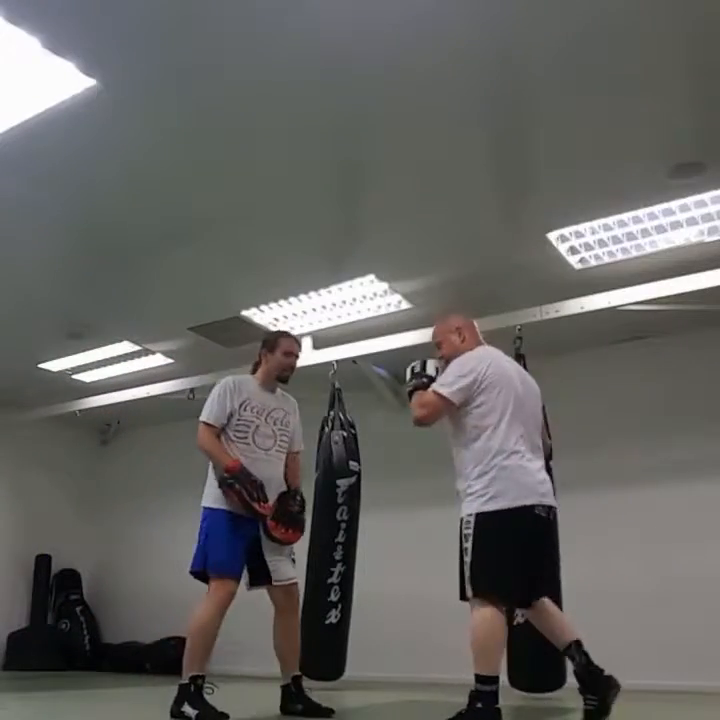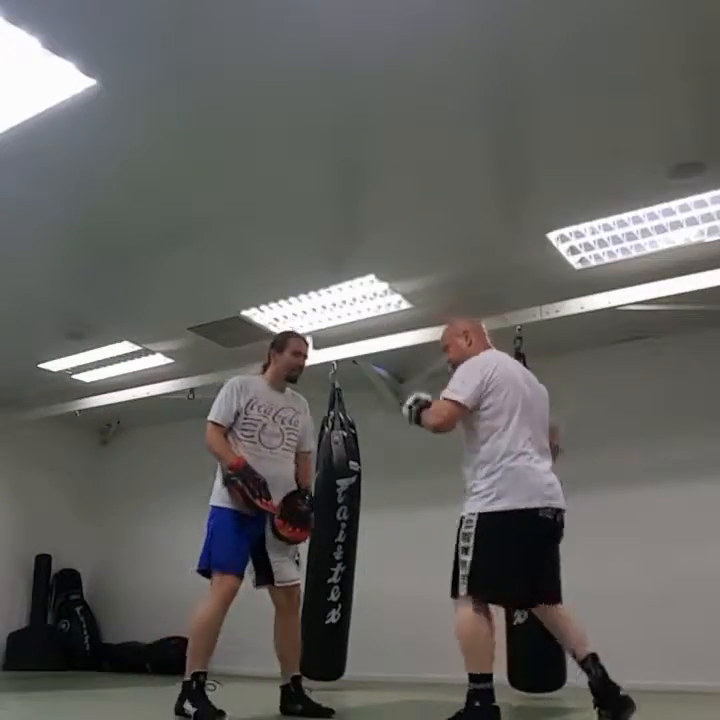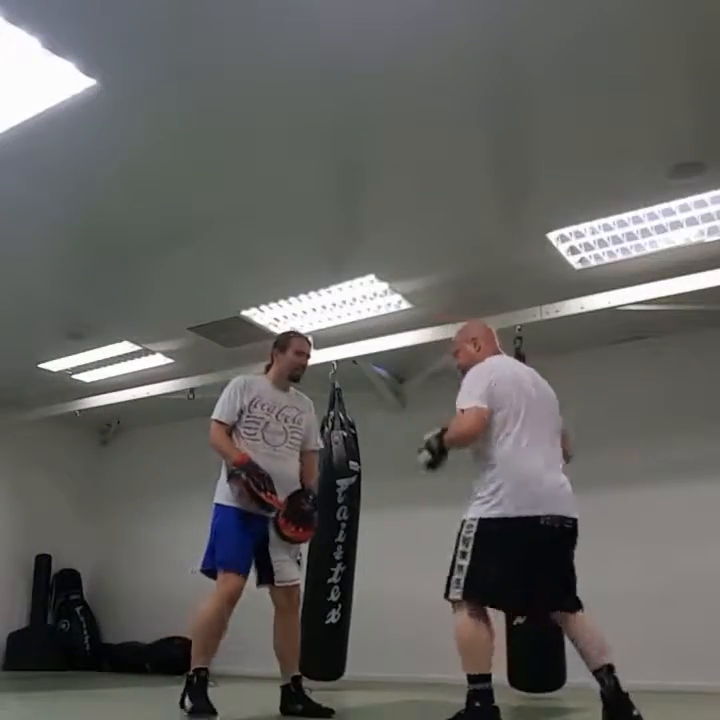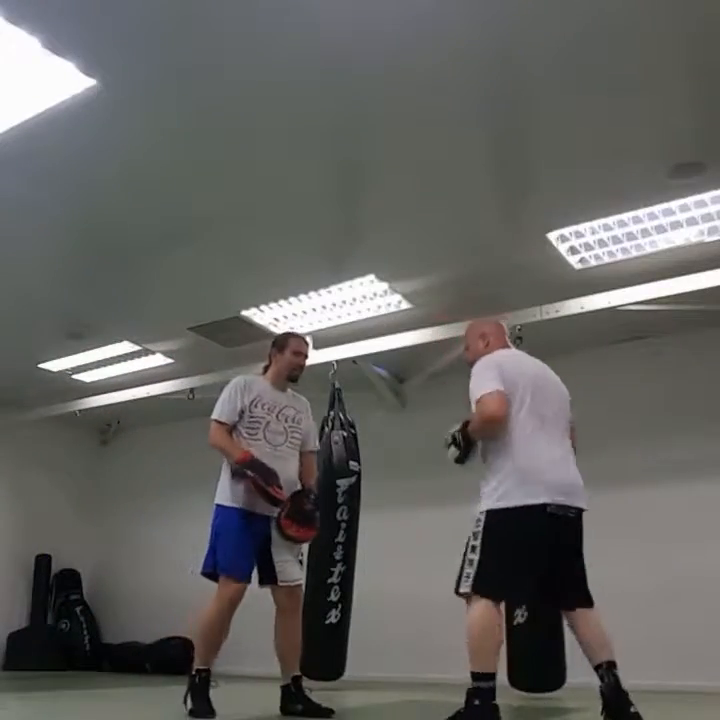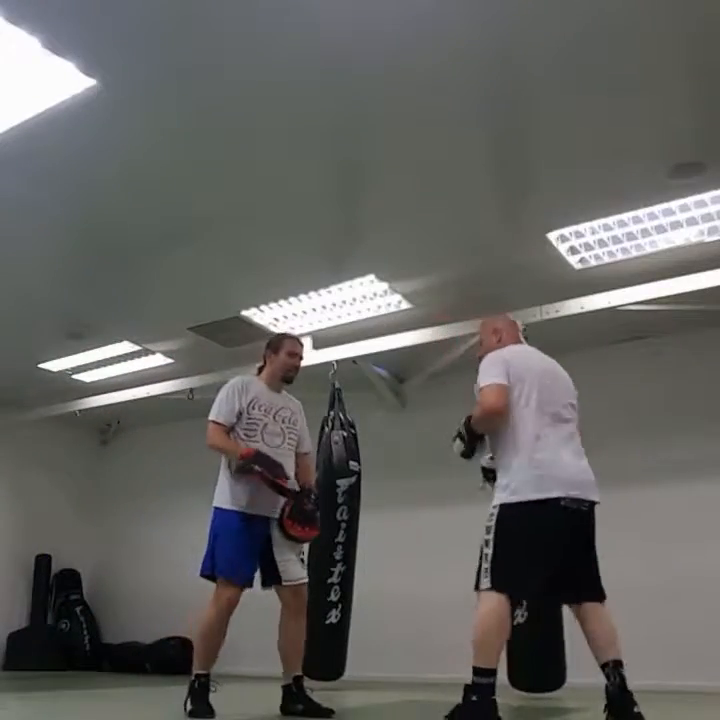
dt=0.1s
person 1, frame 1
left shoulder: (470, 363)
right shoulder: (520, 374)
left elbow: (423, 412)
left wrist: (418, 384)
left hip: (495, 500)
right hip: (534, 498)
left knee: (483, 599)
right knee: (531, 596)
right ankle: (591, 675)
person 1, frame 2
left shoulder: (478, 366)
right shoulder: (529, 378)
left elbow: (439, 420)
right elbow: (552, 444)
left wrist: (417, 408)
left hip: (501, 500)
right hip: (544, 500)
left knee: (471, 598)
right knee: (544, 599)
person 1, frame 3
left shoulder: (482, 373)
right shoulder: (539, 382)
left elbow: (467, 427)
right elbow: (564, 450)
left wrist: (438, 443)
left hip: (506, 507)
right hip: (557, 507)
left knee: (468, 601)
right knee: (565, 607)
person 1, frame 4
left shoulder: (491, 364)
right shoulder: (549, 374)
left elbow: (492, 413)
left wrist: (464, 436)
left hip: (515, 497)
right hip: (565, 497)
left knee: (481, 596)
right knee: (575, 602)
person 1, frame 5
left shoulder: (500, 359)
right shoulder: (558, 370)
left elbow: (491, 407)
left wrist: (470, 433)
left hip: (529, 492)
right hip: (578, 492)
left knee: (494, 590)
right knee: (587, 596)
person 2, frame 1
left shoulder: (289, 405)
right shoulder: (231, 388)
right elbow: (205, 436)
right hip: (227, 507)
left knee: (288, 597)
right knee: (221, 592)
person 2, frame 2
left shoulder: (300, 405)
right shoulder: (240, 387)
right elbow: (212, 436)
right hip: (233, 506)
left knee: (289, 598)
right knee: (223, 588)
right ankle: (192, 689)
person 2, frame 3
left shoulder: (304, 405)
right shoulder: (243, 386)
left elbow: (309, 457)
right elbow: (216, 435)
left wrist: (309, 497)
right hip: (237, 506)
left knee: (289, 598)
right knee: (228, 587)
right ankle: (196, 681)
person 2, frame 4
left shoulder: (301, 405)
right shoulder: (243, 387)
left elbow: (307, 458)
right elbow: (216, 435)
left wrist: (309, 497)
right wrist: (249, 463)
right hip: (238, 506)
left knee: (291, 599)
right knee: (230, 591)
right ankle: (199, 681)
person 2, frame 5
left shoulder: (295, 407)
right shoulder: (239, 387)
right elbow: (214, 437)
right wrist: (251, 456)
left hip: (282, 514)
right hip: (237, 509)
left knee: (296, 597)
right knee: (226, 596)
right ankle: (198, 687)
